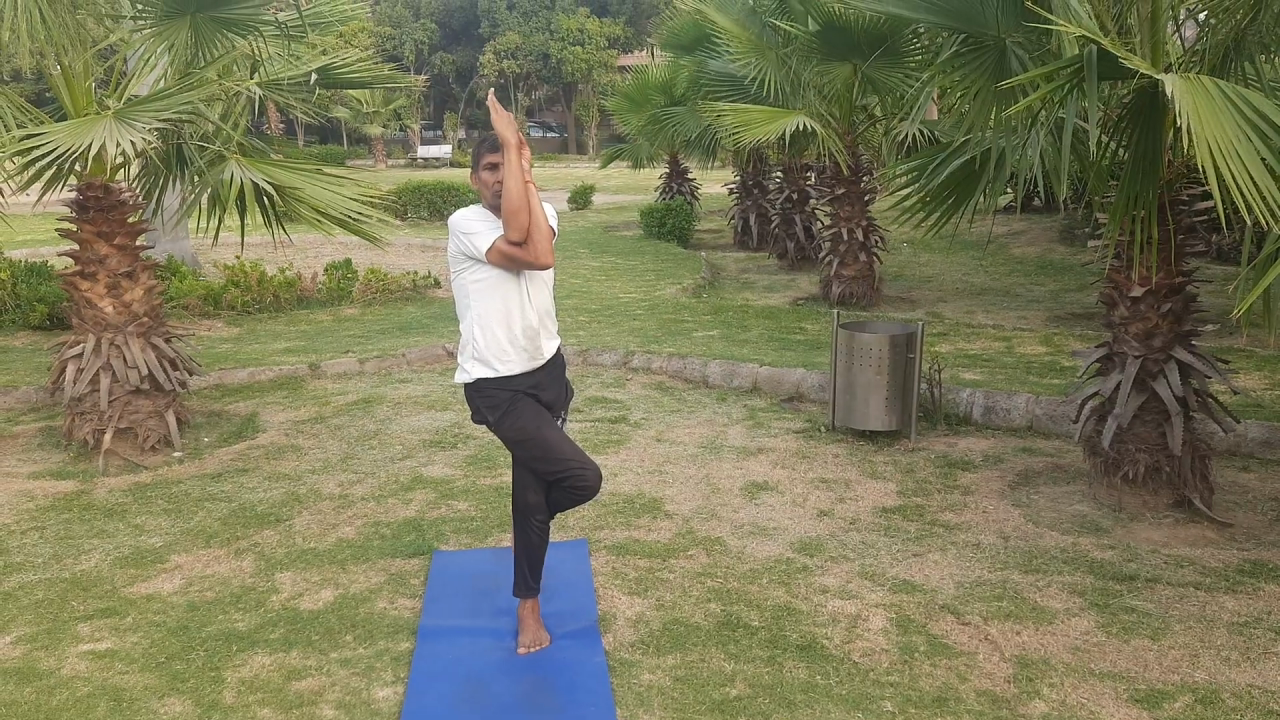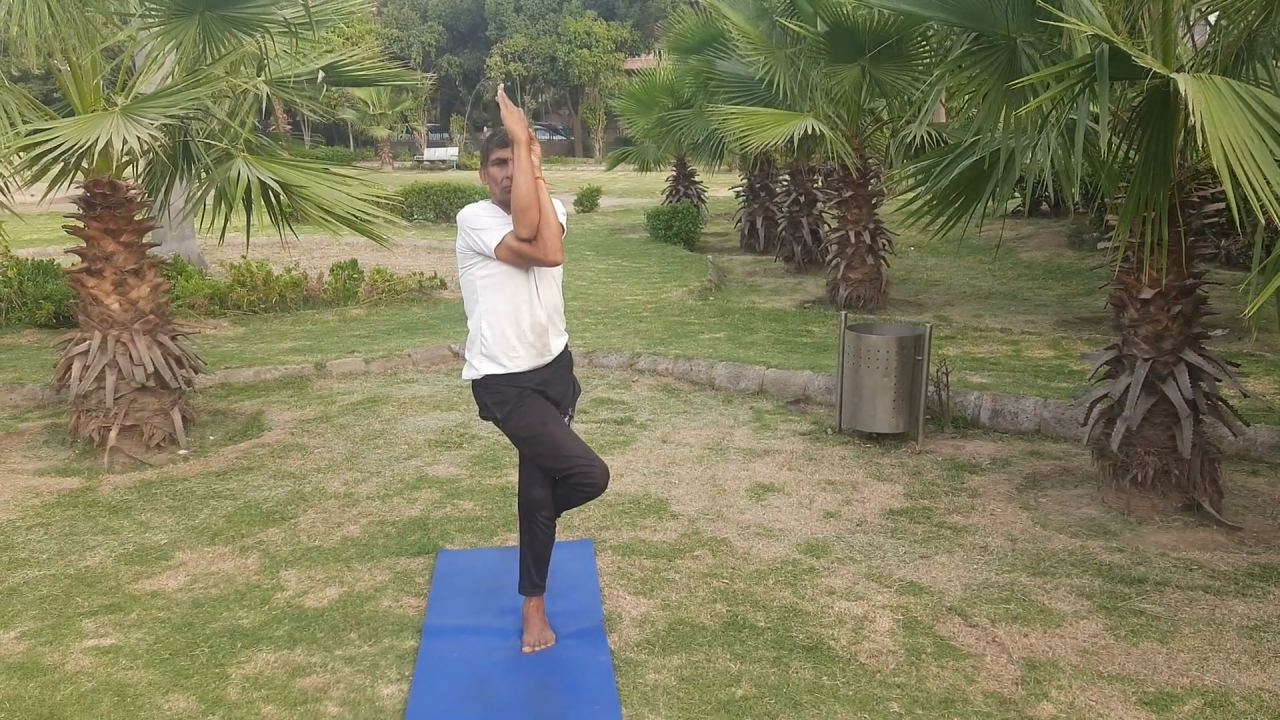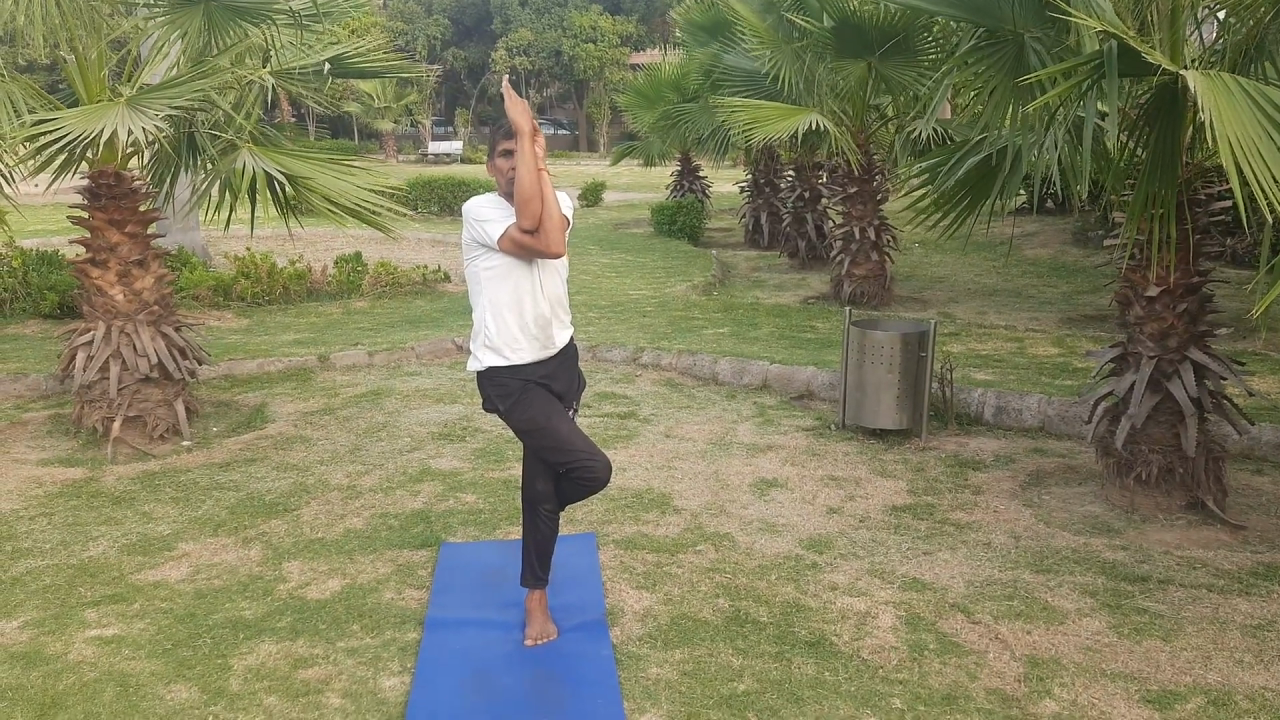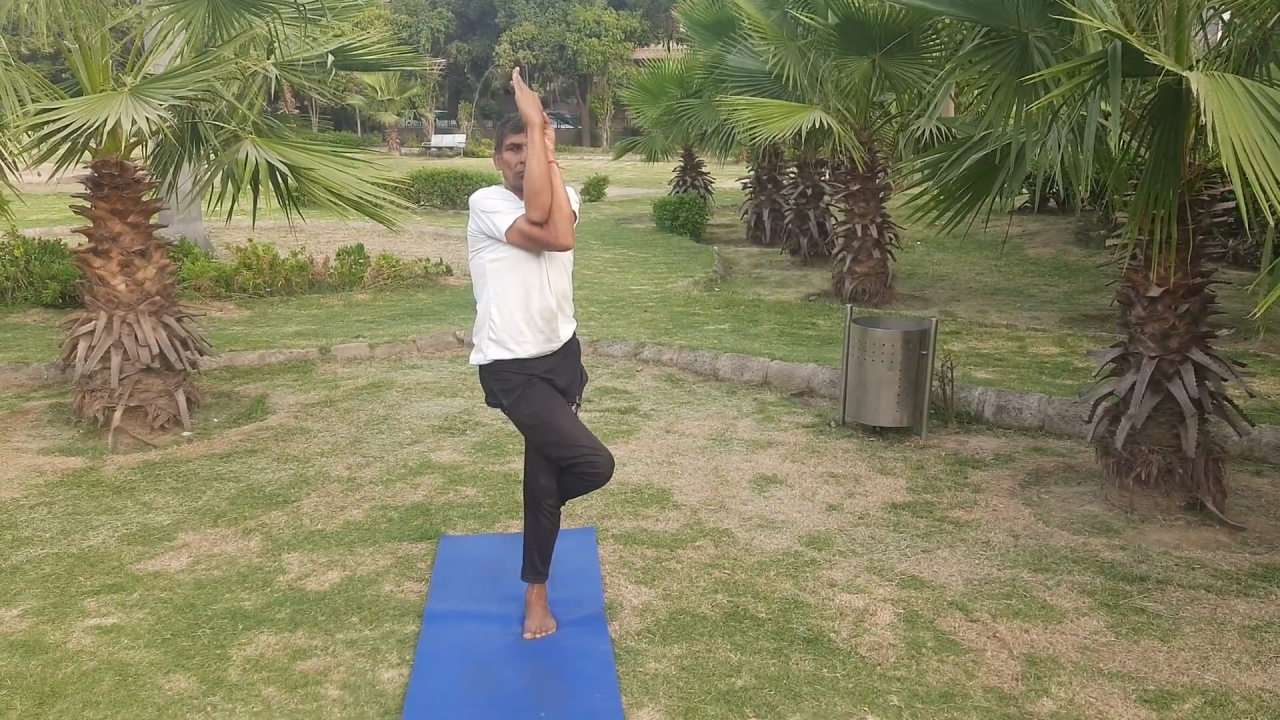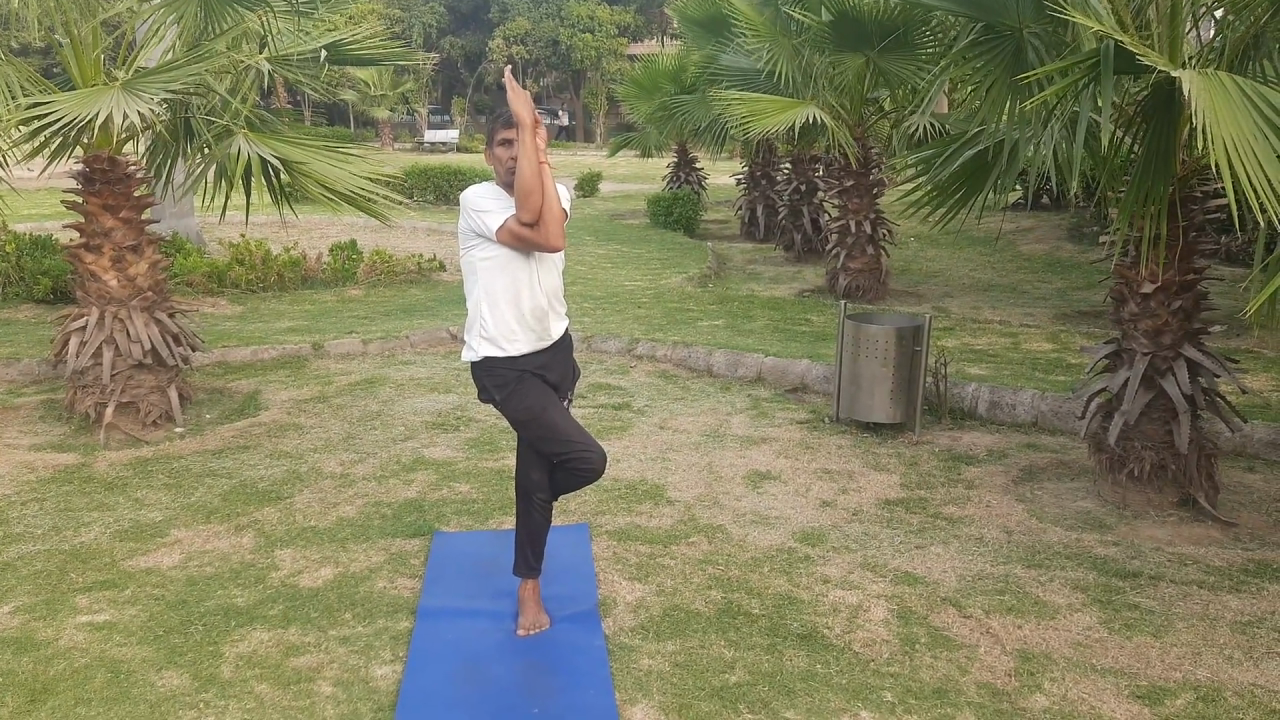
dt=1s
person 1, frame 1
left shoulder: (543, 212)
right shoulder: (465, 224)
left elbow: (542, 252)
right elbow: (518, 243)
left wrist: (525, 165)
right wrist: (508, 142)
left hip: (546, 370)
right hip: (496, 384)
left knee: (533, 492)
right knee: (582, 477)
left ankle: (528, 604)
right ankle: (528, 517)
person 1, frame 2
left shoulder: (552, 208)
right shoulder: (473, 219)
left elbow: (551, 250)
right elbow: (526, 237)
left wrist: (535, 164)
right wrist: (519, 139)
left hip: (553, 368)
right hip: (504, 381)
left knee: (540, 489)
right knee: (590, 475)
left ankle: (533, 603)
right ankle: (534, 512)
person 1, frame 3
left shoulder: (559, 202)
right shoulder: (478, 211)
left elbow: (553, 241)
right elbow: (529, 229)
left wrist: (539, 156)
right wrist: (522, 132)
left hip: (558, 360)
right hip: (508, 374)
left knee: (543, 482)
right knee: (592, 469)
left ankle: (536, 597)
right ankle: (538, 521)
person 1, frame 4
left shoulder: (565, 197)
right shoulder: (485, 203)
left elbow: (562, 234)
right elbow: (539, 224)
left wrist: (547, 144)
right wrist: (531, 122)
left hip: (561, 354)
right hip: (511, 367)
left knee: (545, 474)
right knee: (594, 464)
left ankle: (536, 591)
right ankle: (538, 511)
person 1, frame 5
left shoulder: (557, 192)
right shoulder: (476, 200)
left elbow: (552, 236)
right elbow: (528, 221)
left wrist: (540, 147)
right wrist: (523, 122)
left hip: (552, 351)
right hip: (503, 363)
left knee: (537, 469)
right knee: (586, 459)
left ankle: (528, 586)
right ankle: (532, 511)
